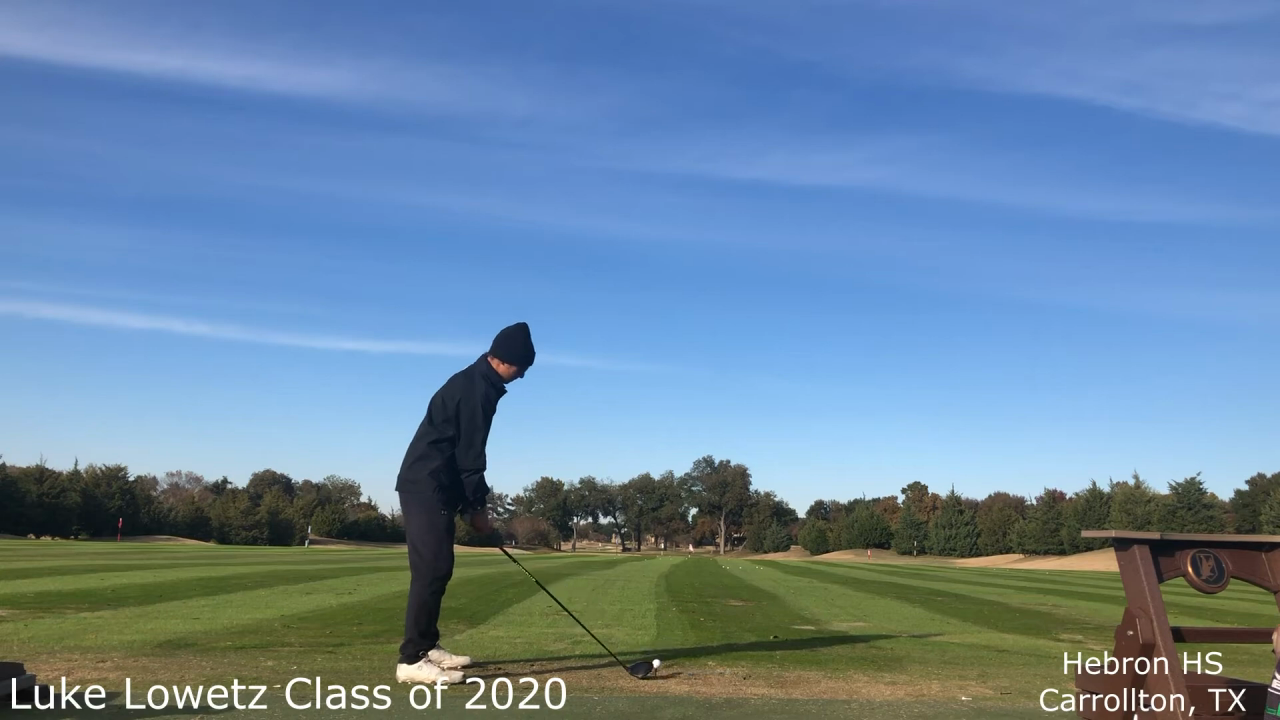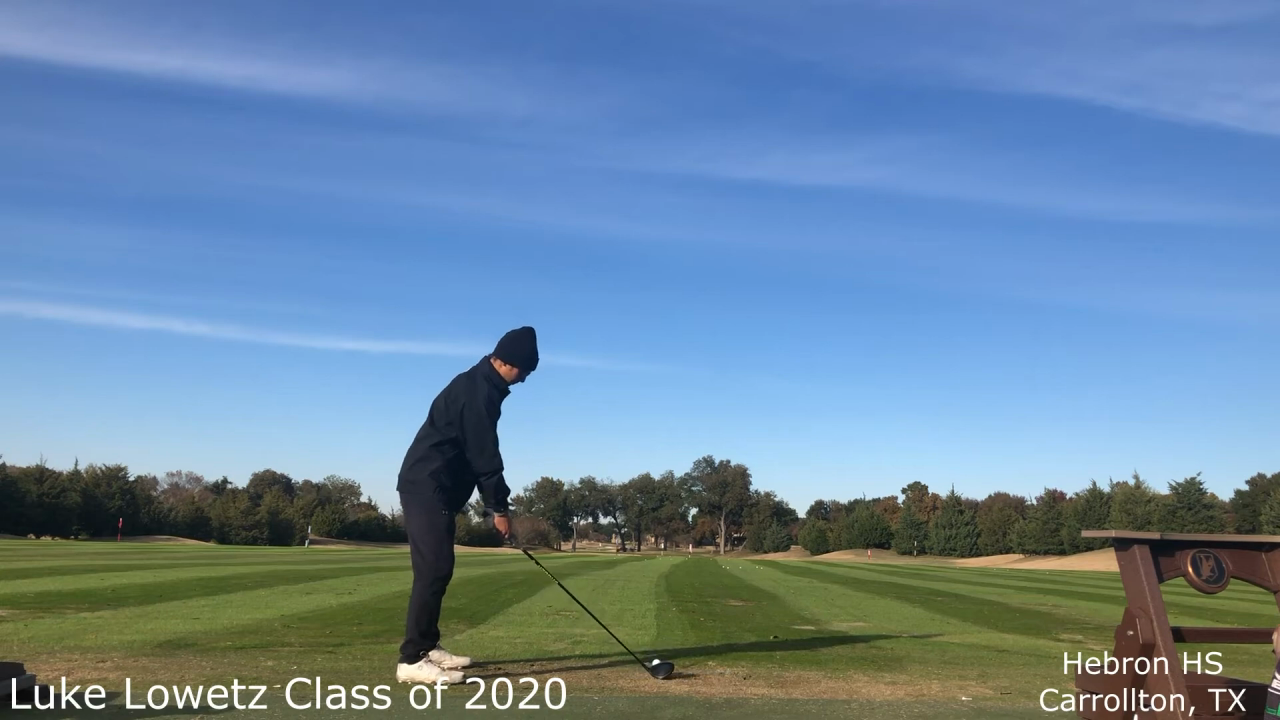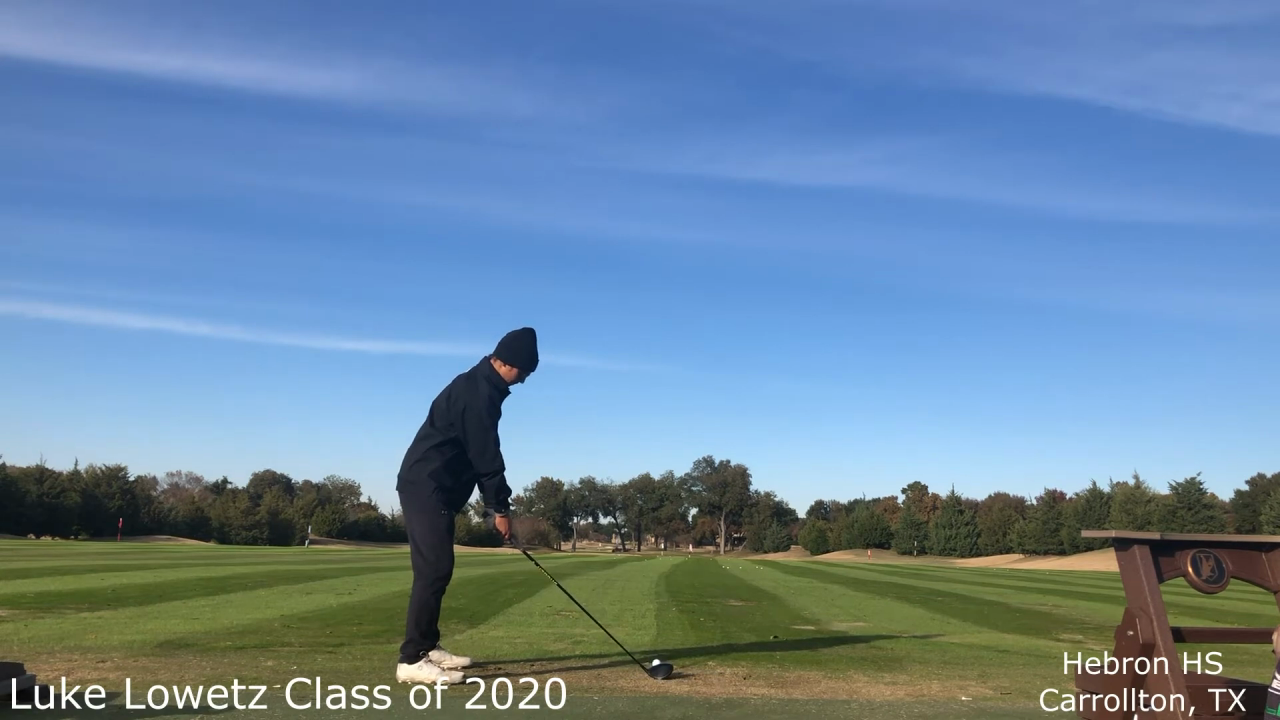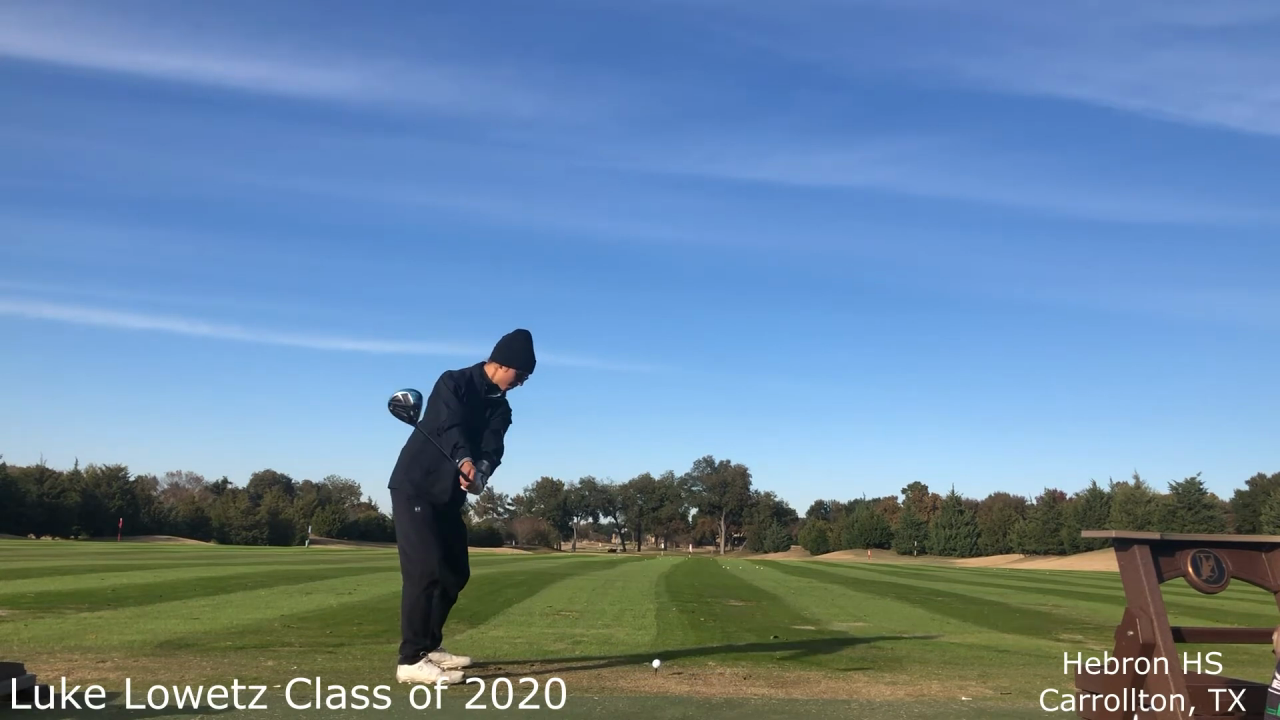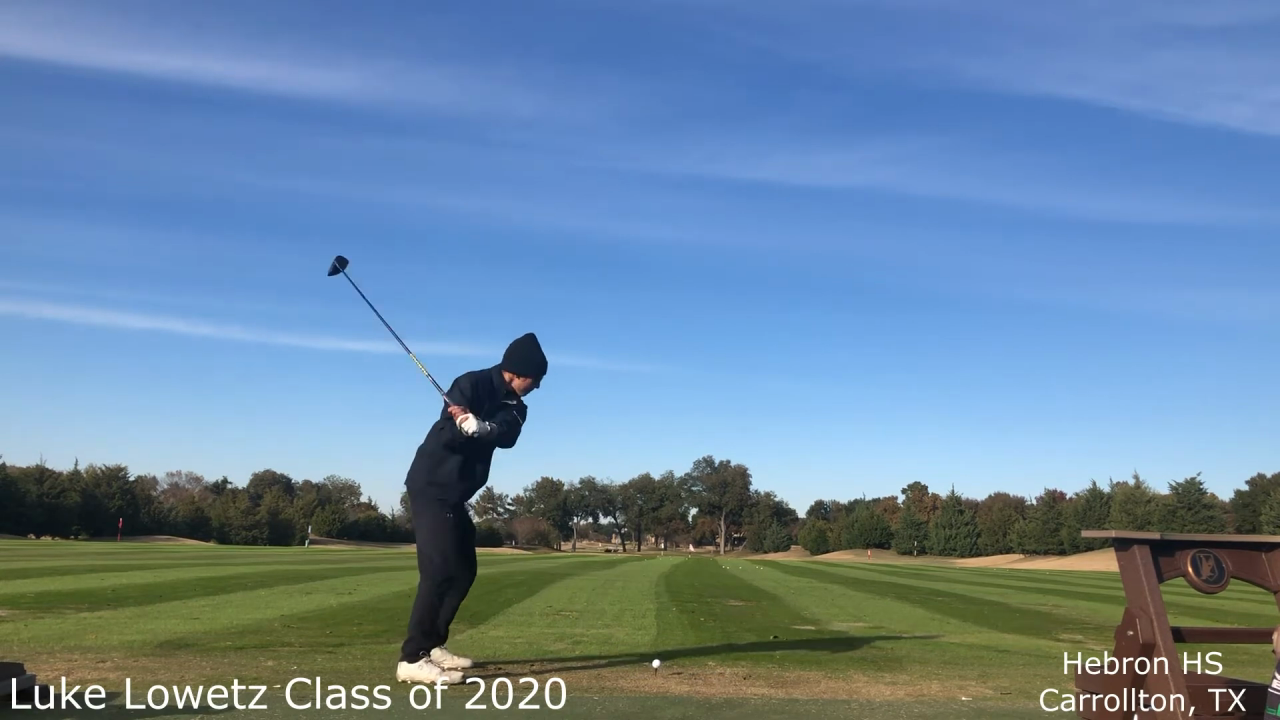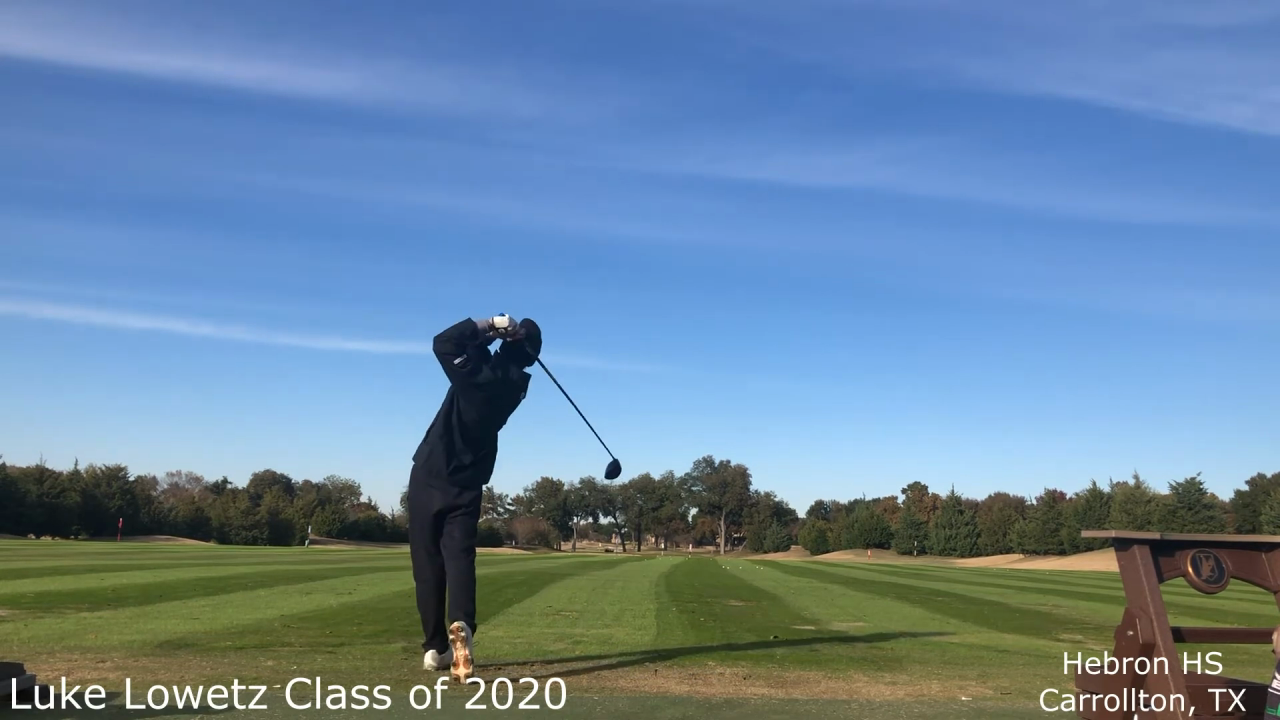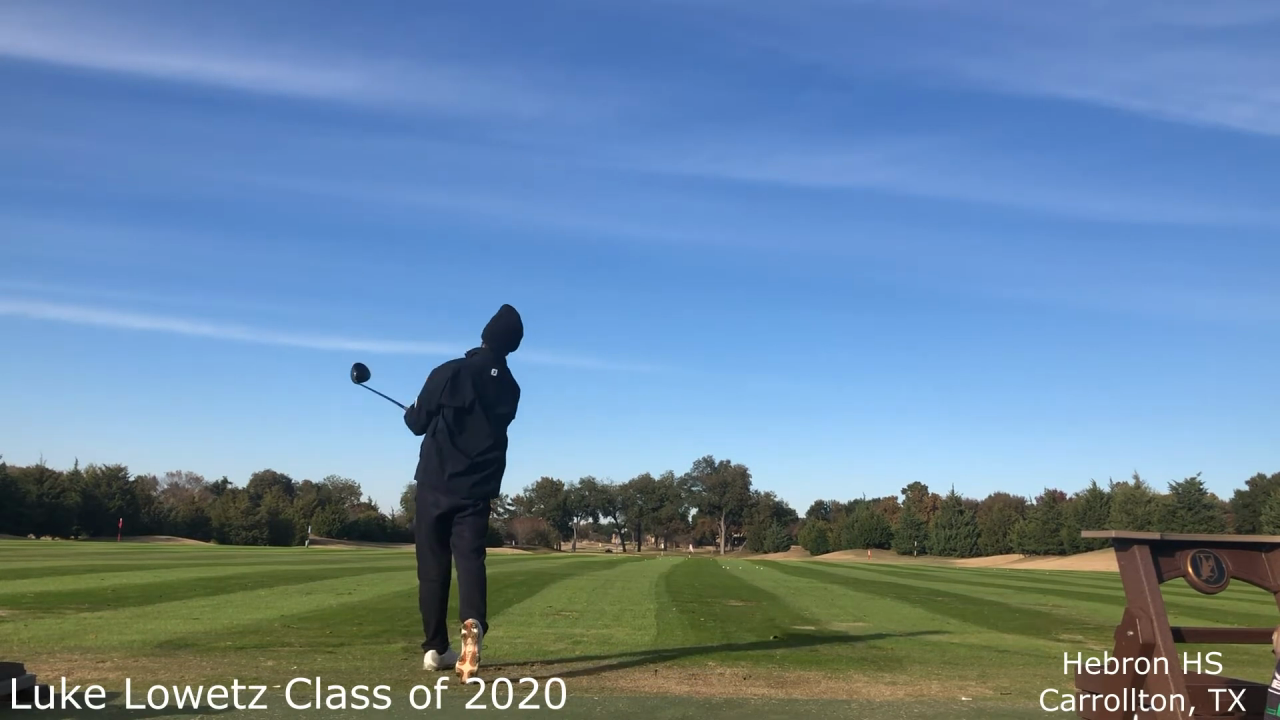
dt=0.7s
person 1, frame 1
left shoulder: (474, 383)
right shoulder: (477, 390)
right elbow: (469, 455)
left wrist: (472, 503)
right wrist: (477, 506)
left hip: (430, 487)
right hip: (428, 488)
left knee: (437, 570)
right knee: (431, 570)
left ankle: (427, 647)
right ankle: (412, 659)
person 1, frame 2
left shoulder: (478, 386)
right shoulder: (479, 393)
left elbow: (475, 454)
right elbow: (484, 456)
left wrist: (492, 503)
right wrist: (499, 508)
left hip: (431, 487)
right hip: (429, 488)
left knee: (437, 569)
right knee: (434, 570)
left ankle: (427, 647)
right ankle: (412, 659)
person 1, frame 3
left shoulder: (478, 386)
right shoulder: (479, 394)
left elbow: (478, 455)
right elbow: (486, 457)
left wrist: (492, 503)
right wrist: (500, 508)
left hip: (431, 487)
right hip: (427, 488)
left knee: (438, 569)
right knee: (434, 570)
left ankle: (428, 647)
right ankle: (412, 660)
person 1, frame 4
left shoulder: (499, 407)
right shoulder: (454, 383)
left elbow: (491, 448)
right elbow: (451, 425)
left wrist: (478, 470)
right wrist: (464, 458)
left hip: (446, 496)
right hip: (414, 488)
left knee: (453, 573)
right knee: (424, 570)
left ankle: (428, 647)
right ankle: (411, 660)
person 1, frame 5
left shoulder: (515, 408)
right shoulder: (475, 384)
left elbow: (503, 436)
right elbow: (458, 413)
left wrist: (476, 425)
left hip: (450, 495)
right hip: (433, 490)
left knee: (462, 571)
right knee: (442, 571)
left ankle: (432, 647)
right ankle: (413, 659)
person 1, frame 6
left shoulder: (481, 379)
right shoulder: (513, 387)
left elbow: (445, 343)
right elbow: (476, 351)
left wrist: (490, 325)
right wrist: (493, 331)
left hip: (428, 482)
right hip: (466, 490)
left knee: (428, 567)
right knee: (460, 560)
left ankle: (435, 647)
right ankle: (461, 624)
person 1, frame 7
left shoulder: (449, 373)
right shoulder: (510, 389)
left elbow: (416, 423)
left wrist: (417, 408)
left hip: (435, 484)
right hip: (478, 489)
left knee: (433, 568)
right knee: (471, 560)
left ankle: (436, 648)
right ankle: (473, 624)
